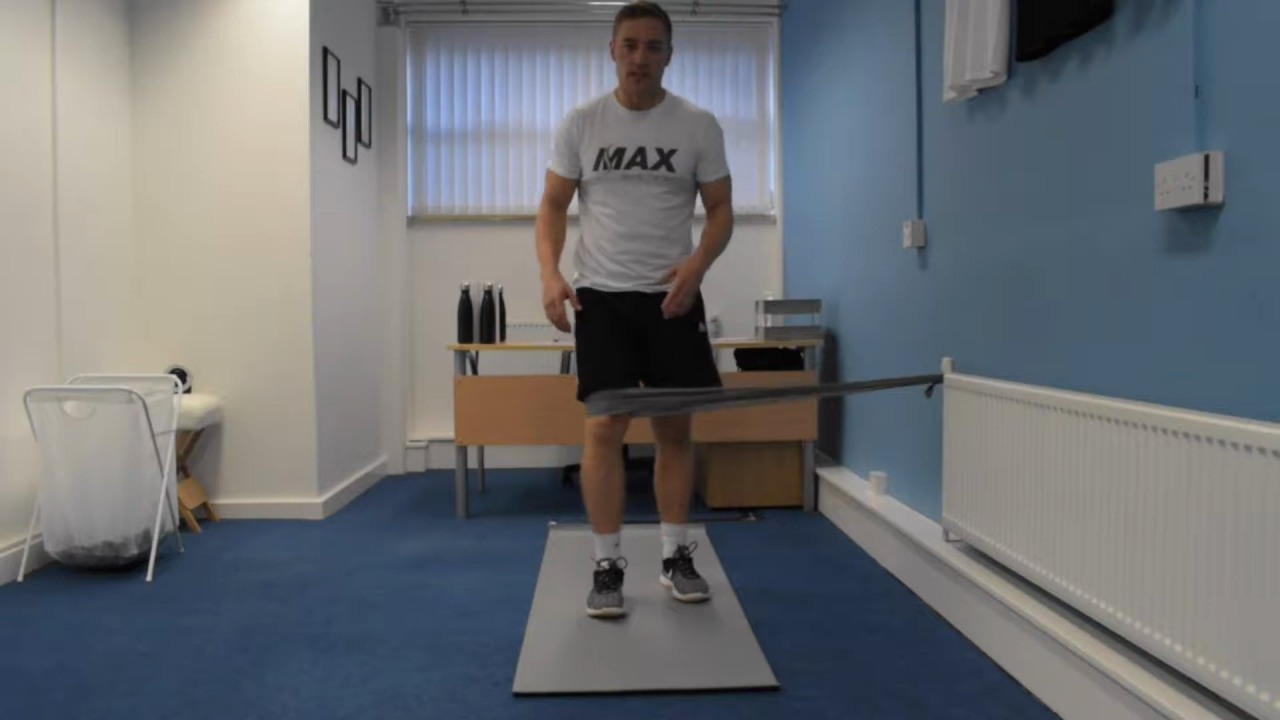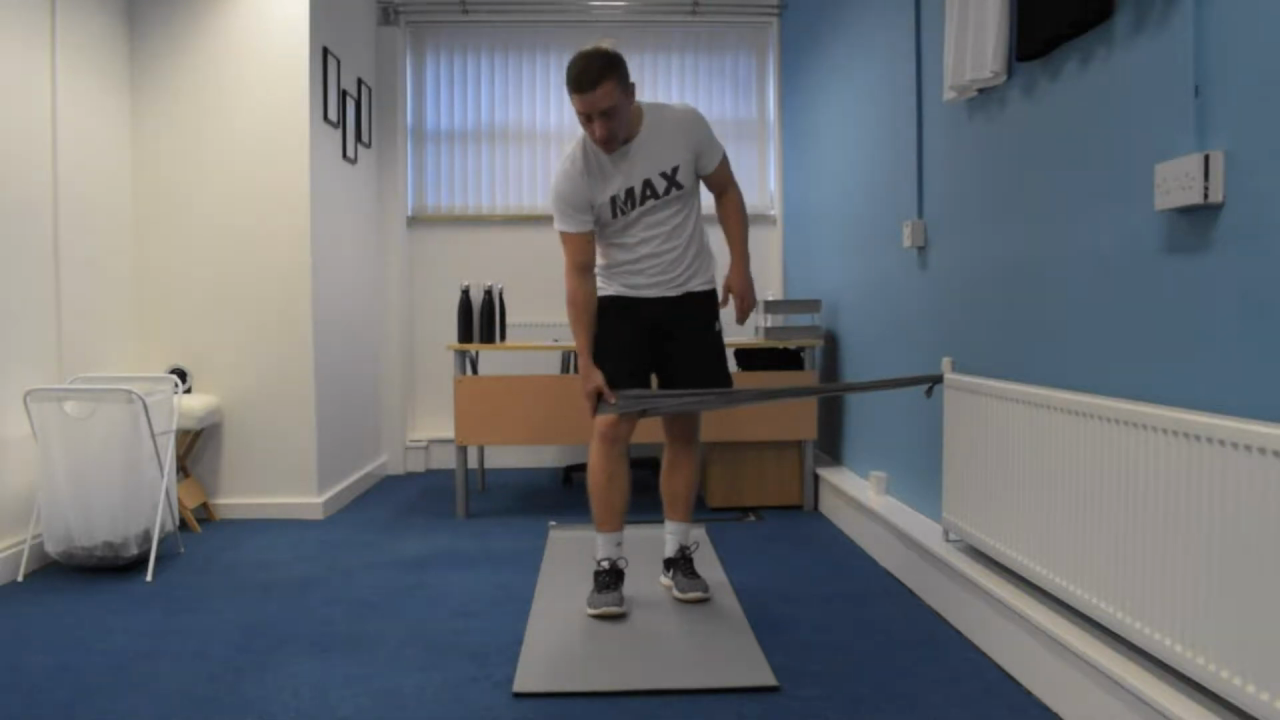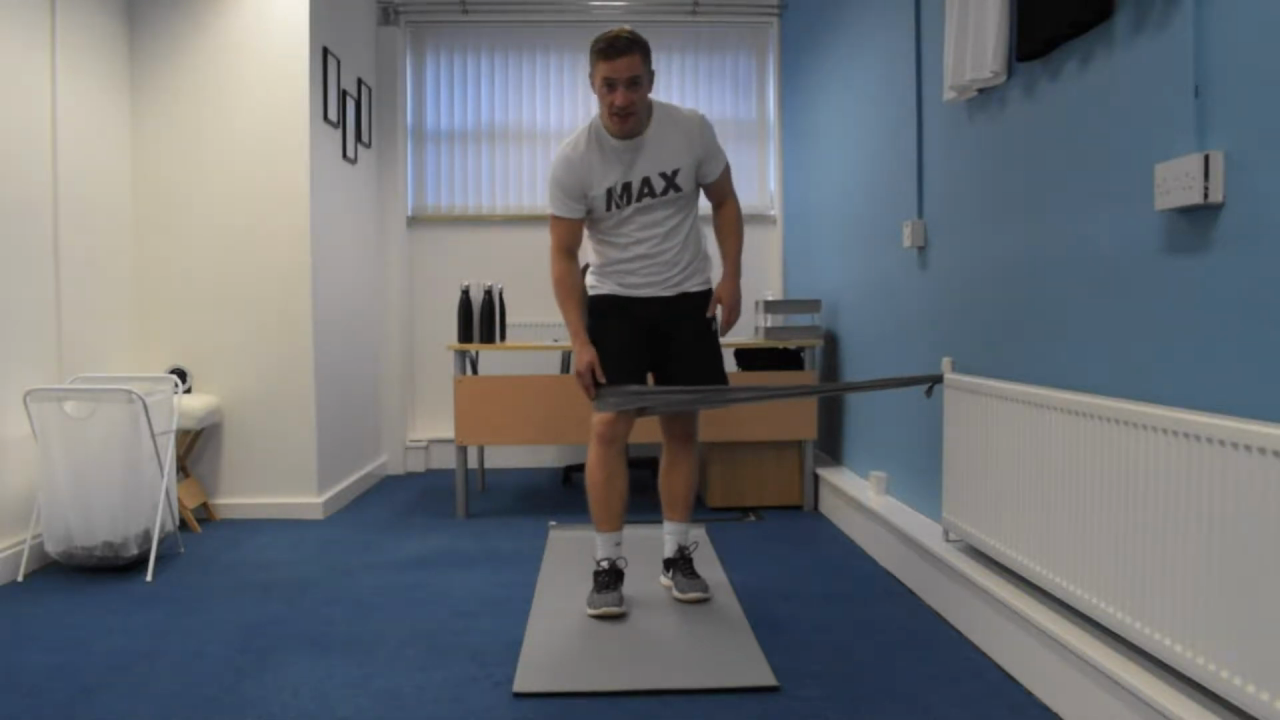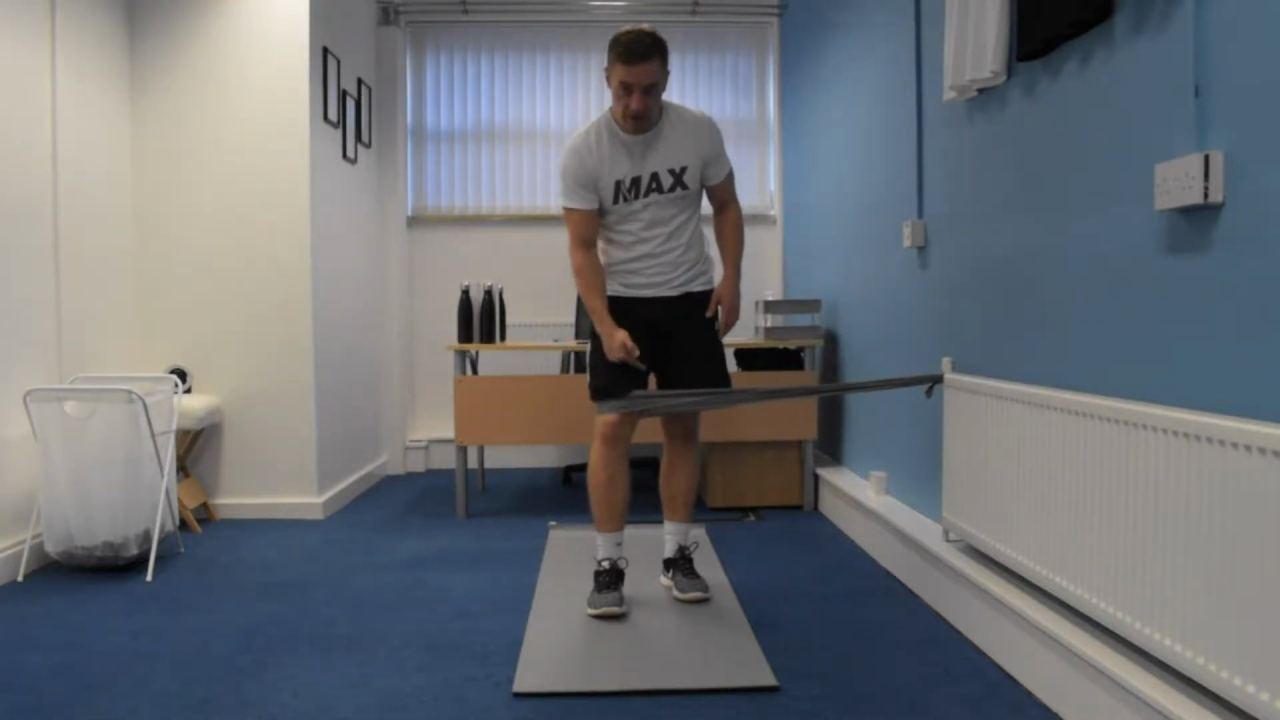
dt=1s
person 1, frame 1
left shoulder: (698, 125)
right shoulder: (580, 123)
left elbow: (720, 208)
right elbow: (553, 204)
left wrist: (697, 262)
right wrist: (550, 272)
left hip: (671, 297)
right hip: (602, 297)
left knee: (675, 429)
right knee: (604, 428)
left ankle: (676, 556)
right ankle: (607, 565)
person 1, frame 2
left shoulder: (685, 125)
right shoulder: (573, 174)
left elbow: (726, 191)
right elbow: (580, 272)
left wrist: (740, 266)
right wrist: (586, 362)
left hip: (691, 297)
right hip: (621, 303)
left knee: (684, 428)
right knee: (612, 427)
left ankle: (677, 555)
right ankle: (608, 566)
person 1, frame 3
left shoulder: (692, 129)
right shoulder: (574, 159)
left elbow: (724, 201)
right elbow: (564, 253)
left wrist: (731, 276)
right wrist: (579, 339)
left hip: (687, 299)
right hip: (615, 302)
left knee: (681, 427)
right knee: (608, 427)
left ankle: (676, 556)
right ankle: (608, 565)
person 1, frame 4
left shoulder: (700, 131)
right shoulder: (583, 151)
left elbow: (726, 207)
right elbow: (582, 248)
left wrist: (730, 278)
right wrist: (607, 327)
left hip: (690, 300)
right hip: (622, 303)
left knee: (683, 428)
right knee: (612, 430)
left ankle: (677, 556)
right ankle: (608, 565)
